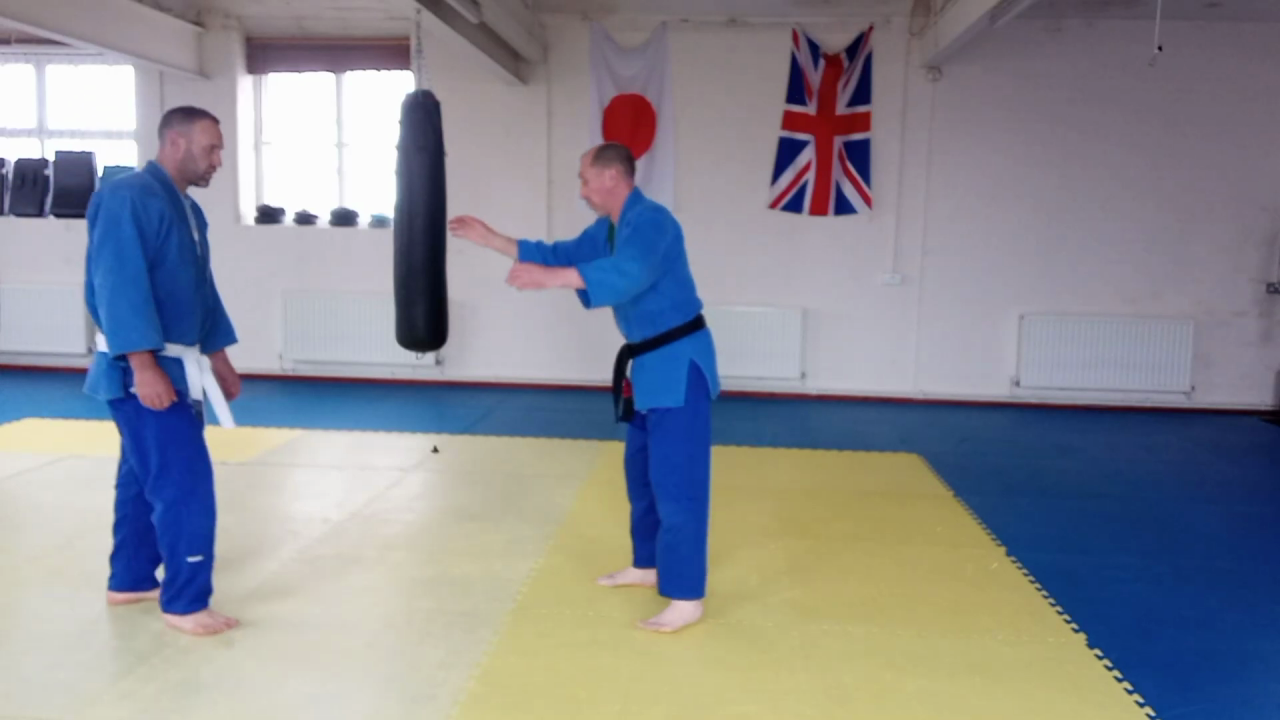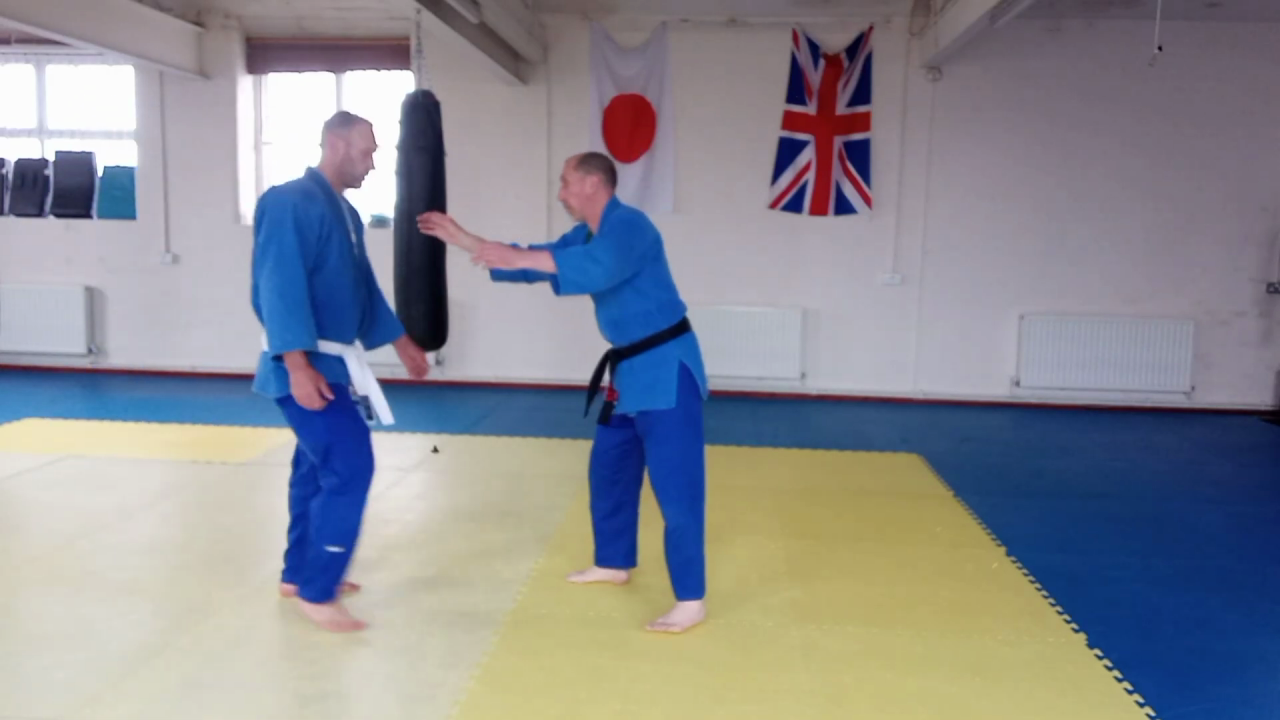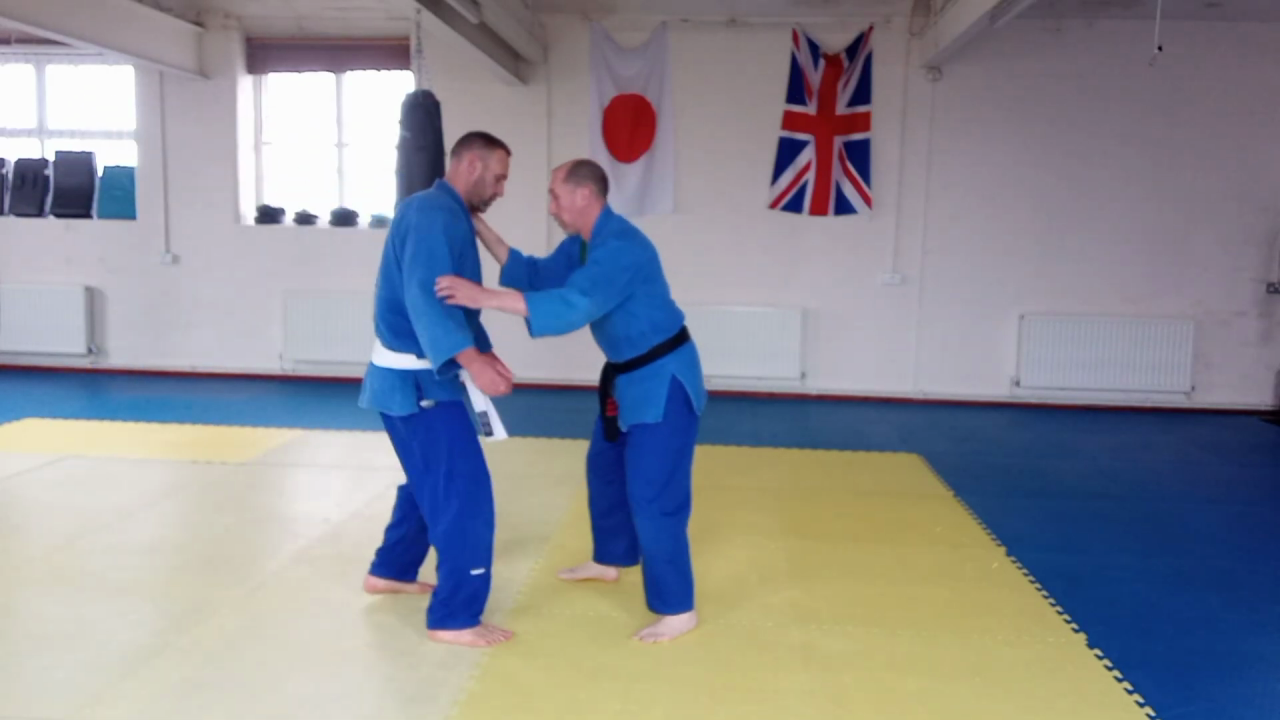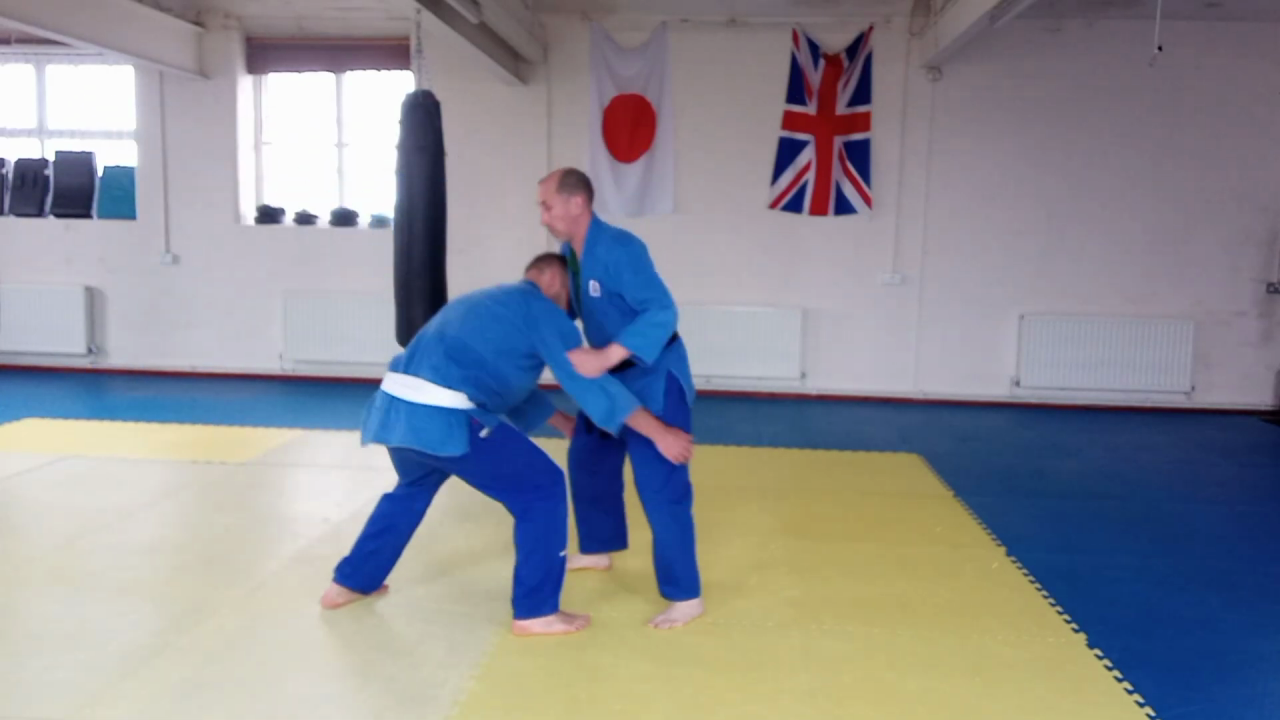
dt=1s
person 1, frame 1
left shoulder: (188, 209)
right shoulder: (127, 198)
left elbow: (201, 291)
right elbow: (120, 289)
left wrist: (218, 358)
right wrist: (144, 366)
left hip: (176, 364)
right hip: (142, 369)
left knee: (145, 477)
right knee: (184, 480)
left ankle: (130, 579)
right ankle: (184, 601)
person 1, frame 2
left shoulder: (344, 212)
right shoulder: (289, 203)
left elbow: (363, 287)
right elbow: (280, 290)
left wrist: (401, 341)
right wrist: (297, 365)
left hip: (336, 360)
right hip: (306, 365)
left knee: (318, 470)
right knee: (349, 469)
left ankle: (301, 573)
right ankle: (317, 591)
person 1, frame 3
left shoulder: (448, 217)
right shoulder: (431, 213)
right elbow: (427, 300)
left wrist: (484, 353)
right wrist: (472, 361)
left hip: (409, 373)
right hip: (416, 378)
left knee: (430, 478)
right knee: (464, 491)
left ankle: (391, 570)
right ankle: (454, 618)
person 1, frame 4
left shoulder: (484, 301)
right shoulder: (540, 310)
right elbow: (584, 378)
left wrist: (562, 421)
right wrist: (657, 432)
left hip: (395, 405)
right hip: (444, 417)
left knee: (414, 487)
right knee: (542, 489)
left ankle: (350, 582)
right ankle: (535, 611)
person 2, frame 1
left shoulder: (651, 221)
right shoulder: (607, 229)
left elbow: (625, 274)
right elbow: (560, 254)
left wrist: (549, 278)
right wrist: (490, 238)
left hip: (679, 363)
right hip: (650, 363)
left knee: (676, 479)
right knee: (642, 470)
left ankle: (685, 596)
right ankle: (647, 565)
person 2, frame 2
left shoulder: (629, 225)
right shoulder: (585, 235)
left elbow: (599, 266)
right elbow: (534, 259)
left wrist: (522, 260)
right wrist: (460, 238)
left hip: (666, 366)
right hip: (632, 367)
left knee: (674, 479)
right knee: (610, 467)
left ankle: (690, 598)
right ankle: (614, 562)
person 2, frame 3
left shoulder: (621, 247)
right shoulder: (583, 244)
left elbow: (574, 305)
right elbow: (537, 276)
left wrist: (486, 298)
right wrist: (481, 231)
left hip: (663, 379)
right hip: (632, 376)
left knee: (652, 493)
right knee: (606, 470)
left ankle: (677, 609)
right ankle: (610, 559)
person 2, frame 4
left shoulder: (619, 249)
right shoulder: (571, 254)
left elbow: (660, 313)
left wrist: (604, 357)
left hip: (655, 376)
right hip: (615, 377)
left knee: (659, 483)
right knee: (588, 460)
left ankle: (686, 597)
right ankle: (596, 550)
